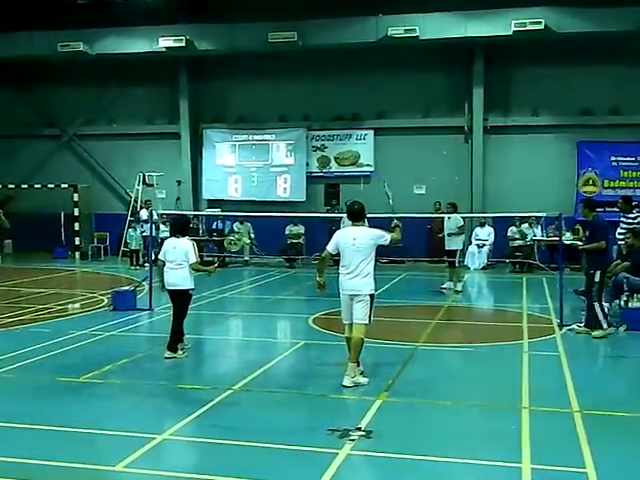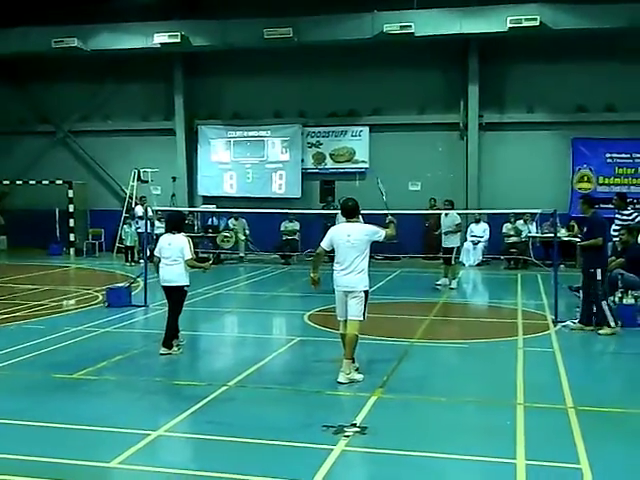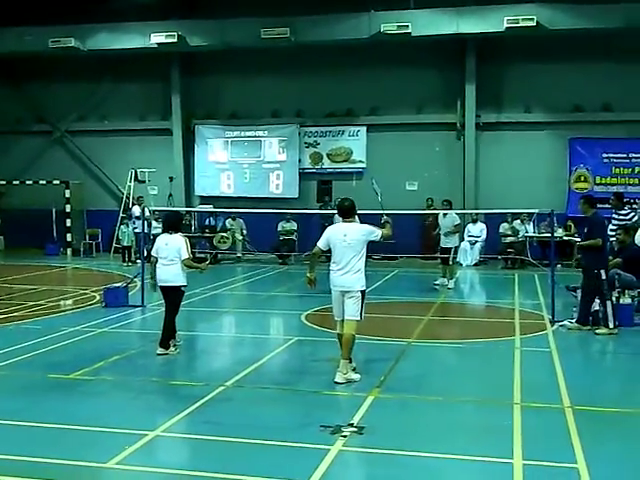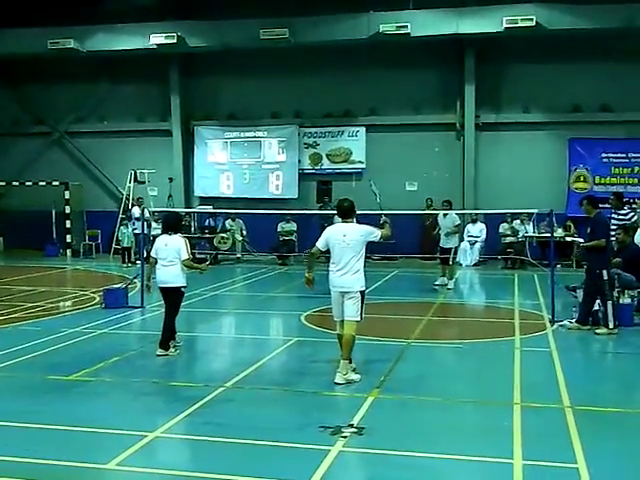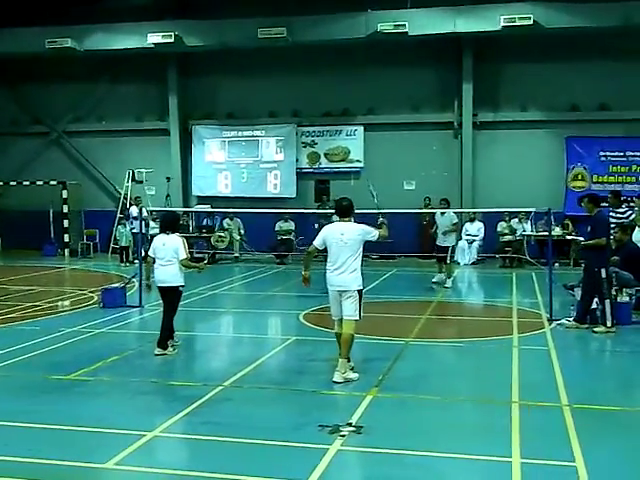
dt=0.2s
person 1, frame 1
left shoulder: (340, 234)
right shoulder: (373, 234)
left elbow: (324, 257)
right elbow: (396, 238)
left wrist: (320, 276)
right wrist: (397, 227)
left hip: (345, 287)
right hip: (363, 288)
left knee: (349, 327)
right knee: (358, 329)
left ankle: (355, 365)
right ankle: (351, 374)
person 1, frame 2
left shoulder: (334, 230)
right shoulder: (367, 230)
left elbow: (319, 253)
right elbow: (391, 233)
left wrist: (314, 272)
right wrist: (391, 222)
left hip: (340, 283)
right hip: (358, 284)
left knee: (344, 323)
right knee: (353, 325)
left ankle: (350, 361)
right ankle: (346, 370)
person 1, frame 3
left shoulder: (331, 230)
right shoulder: (364, 230)
left elbow: (315, 253)
right elbow: (387, 233)
left wrist: (311, 272)
right wrist: (387, 223)
left hip: (337, 283)
right hip: (355, 284)
left knee: (341, 323)
right knee: (350, 325)
left ankle: (347, 361)
right ankle: (343, 370)
person 1, frame 4
left shoulder: (330, 231)
right shoulder: (363, 230)
left elbow: (313, 253)
right elbow: (386, 234)
left wrist: (309, 272)
right wrist: (385, 223)
left hip: (336, 283)
right hip: (354, 285)
left knee: (340, 324)
right knee: (350, 325)
left ankle: (347, 361)
right ankle: (343, 371)
person 1, frame 5
left shoulder: (327, 229)
right shoulder: (360, 229)
left elbow: (310, 251)
right elbow: (384, 234)
left wrist: (305, 270)
right wrist: (383, 224)
left hip: (333, 282)
right hip: (351, 283)
left knee: (338, 322)
right knee: (349, 324)
left ankle: (345, 360)
right ankle: (342, 370)
person 2, frame 1
left shoulder: (167, 242)
right shoulder: (189, 243)
left elbow: (160, 264)
right elbow: (194, 266)
left wrist: (162, 280)
right wrist: (208, 269)
left hip: (170, 283)
right hip: (184, 284)
left knee: (178, 313)
right knee: (179, 315)
left ankle: (179, 340)
right ankle: (172, 349)
person 2, frame 2
left shoulder: (163, 238)
right shoulder: (184, 239)
left elbow: (156, 260)
right elbow: (189, 262)
left wrist: (160, 275)
right wrist: (203, 266)
left hip: (165, 279)
right hip: (179, 280)
left knee: (173, 309)
right knee: (174, 312)
left ankle: (175, 337)
right ankle: (167, 346)
person 2, frame 3
left shoulder: (160, 239)
right shoulder: (181, 239)
left elbow: (153, 260)
right elbow: (186, 262)
left wrist: (152, 278)
right wrist: (200, 266)
left hip: (162, 279)
right hip: (176, 280)
left knee: (170, 310)
right knee: (171, 311)
left ankle: (172, 337)
right ankle: (164, 346)
person 2, frame 4
left shoulder: (159, 240)
right shoulder: (181, 240)
left elbow: (152, 261)
right elbow: (186, 263)
left wrist: (148, 279)
right wrist: (199, 267)
left hip: (162, 281)
right hip: (176, 282)
left knee: (170, 311)
right knee: (171, 313)
left ankle: (172, 338)
right ankle: (163, 347)
person 2, frame 5
left shoulder: (157, 239)
right shoulder: (179, 240)
left elbow: (149, 261)
right elbow: (184, 262)
left wrist: (147, 279)
right wrist: (198, 266)
left hip: (160, 280)
right hip: (174, 281)
left knee: (168, 310)
right knee: (169, 312)
left ankle: (170, 337)
right ankle: (162, 346)
person 3, frame 1
left shoulder: (598, 223)
right shoulder: (591, 222)
left elbow: (602, 244)
left wrist: (583, 247)
right wrist: (583, 246)
left hip: (598, 265)
right hip: (592, 265)
left knee: (594, 296)
right knee: (590, 295)
left ankle: (604, 326)
right ankle: (591, 325)
person 3, frame 2
left shoulder: (597, 219)
right shoulder: (589, 219)
left elbow: (599, 241)
left wrist: (581, 244)
right wrist: (581, 243)
left hip: (597, 263)
right hip: (589, 263)
left knee: (598, 294)
right knee: (587, 293)
left ankle: (610, 324)
right ankle: (586, 322)
person 3, frame 3
left shoulder: (597, 220)
right shoulder: (590, 219)
left elbow: (598, 242)
left wrist: (580, 244)
right wrist: (582, 254)
left hip: (598, 264)
right hip: (590, 263)
left knee: (603, 294)
right knee: (586, 293)
left ankle: (610, 325)
right ankle: (582, 321)
person 3, frame 4
left shoulder: (601, 220)
right shoulder: (593, 219)
left elbow: (602, 242)
left wrist: (584, 245)
right wrist: (583, 245)
left hip: (601, 265)
right hip: (592, 264)
left knee: (605, 295)
right knee: (588, 293)
left ankle: (610, 326)
right ankle: (582, 321)
person 3, frame 5
left shoulder: (601, 218)
right shoulder: (593, 218)
left elbow: (602, 241)
left wrist: (585, 243)
right wrist: (583, 242)
left hip: (599, 263)
right hip: (591, 262)
left knee: (603, 293)
right knee: (586, 292)
left ankle: (608, 324)
right ankle: (580, 320)
